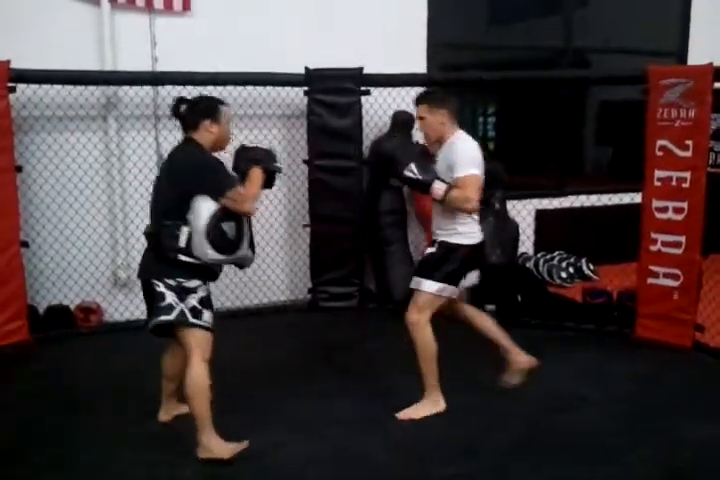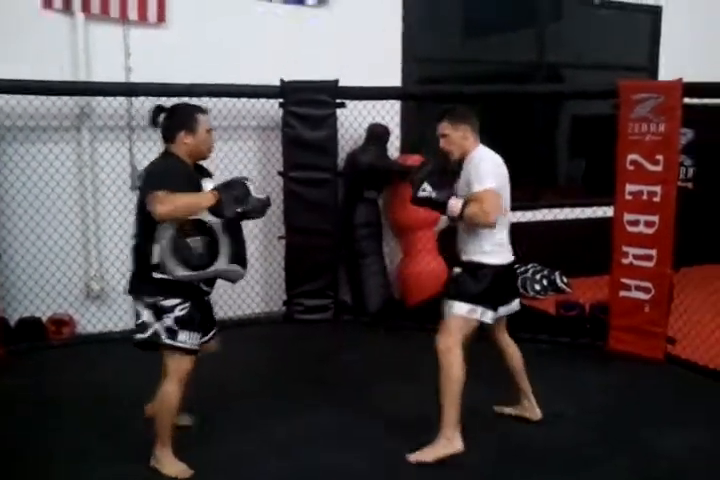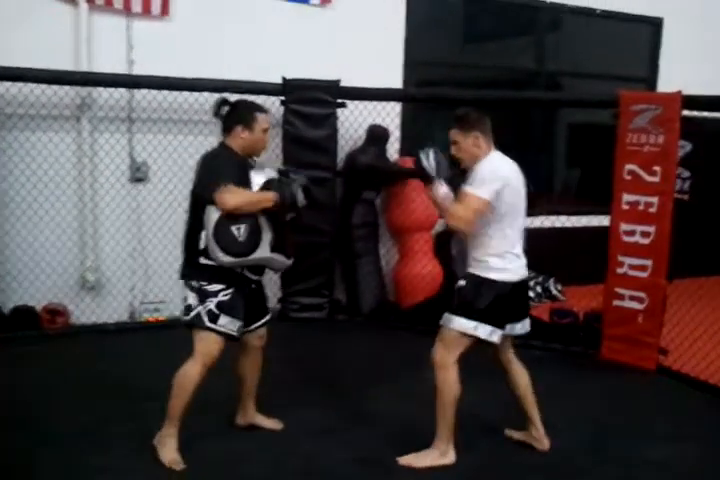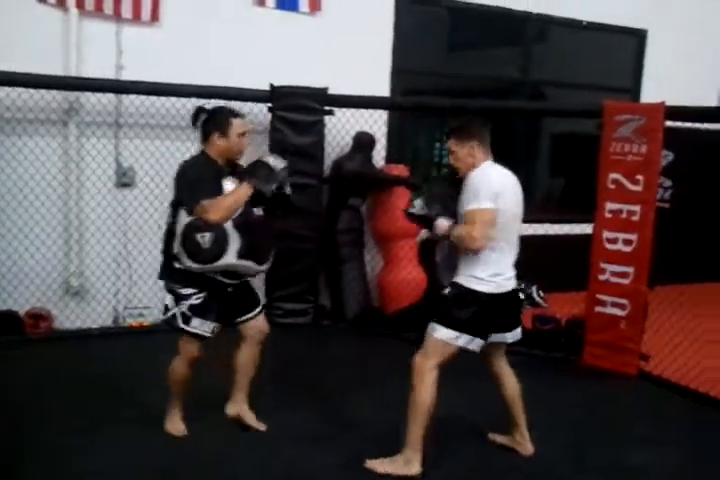
dt=0.5s
person 1, frame 1
left shoulder: (185, 157)
right shoulder: (200, 163)
left elbow: (211, 201)
right elbow: (245, 204)
left wrist: (241, 178)
right wrist: (258, 169)
left hip: (170, 265)
right hip: (177, 270)
left knee: (181, 340)
right knee: (198, 350)
left ankle: (169, 404)
right ankle: (208, 440)
person 1, frame 2
left shoulder: (193, 171)
right shoulder: (162, 171)
left elbow: (205, 218)
right elbow: (161, 208)
left wrist: (233, 197)
right wrist: (218, 195)
left hip: (188, 283)
right hip: (163, 286)
left knee: (202, 348)
right knee: (179, 368)
left ankle: (158, 406)
person 1, frame 3
left shoulder: (243, 164)
right shoulder: (217, 162)
left elbow: (252, 203)
right elbow: (230, 201)
left wrist: (279, 188)
right wrist: (277, 196)
left hip: (243, 271)
right hip: (211, 274)
left knee: (256, 341)
right knee: (206, 354)
left ankle: (247, 411)
right ankle: (168, 434)
person 1, frame 4
left shoulder: (234, 170)
right shoulder: (193, 171)
left elbow: (247, 211)
right elbow: (213, 213)
left wrist: (267, 185)
right wrist: (250, 184)
left hip: (232, 272)
right hip: (194, 277)
left knee: (257, 331)
right knee: (190, 351)
left ankle: (238, 404)
right ankle: (174, 410)
person 2, frame 1
left shoulder: (462, 148)
right shoulder: (448, 145)
left elbow: (470, 202)
left wrist: (431, 186)
right wrist: (425, 179)
left hip: (455, 244)
right hip: (452, 240)
left knee: (416, 316)
right knee: (458, 307)
left ankle: (432, 397)
right ankle: (517, 357)
person 2, frame 2
left shoulder: (480, 162)
right shoulder: (481, 160)
left elbow: (489, 215)
left wrist: (448, 203)
right wrist: (442, 192)
left hip: (483, 266)
right hip: (498, 263)
left knee: (448, 343)
right knee: (498, 333)
left ankle: (450, 437)
right ankle: (528, 404)
person 2, frame 3
left shoulder: (488, 170)
right shoulder: (504, 166)
left elbow: (461, 222)
left wrist: (439, 187)
right wrist: (449, 193)
left hip: (490, 281)
right hip: (513, 278)
left knee: (444, 356)
right knee: (506, 353)
left ankle: (443, 448)
right ankle: (536, 431)
person 2, frame 4
left shoulder: (479, 180)
right shoulder: (508, 178)
left elbow: (475, 239)
left wrist: (439, 222)
right wrist: (452, 220)
left hip: (474, 291)
right hip: (505, 289)
left knee: (424, 365)
right knee: (498, 361)
right ankle: (521, 436)
person 3, frame 1
left shoulder: (378, 143)
right shoulder: (403, 144)
left hip: (375, 199)
right hip: (390, 199)
left knee: (378, 246)
right knee: (395, 245)
left ankle: (385, 292)
right ankle: (401, 293)
person 3, frame 2
left shoulder: (354, 156)
right shoulder: (376, 156)
right elbow: (394, 170)
left hip: (350, 211)
right hip: (366, 211)
left knee: (355, 258)
right knee: (371, 257)
left ankle: (361, 305)
right ankle: (376, 305)
person 3, frame 3
left shoulder: (353, 156)
right shoulder: (375, 158)
right elbow: (394, 172)
right wrist: (420, 172)
left hip: (348, 210)
right hip: (363, 212)
left knee: (350, 258)
right knee: (366, 257)
left ankle: (356, 304)
right ankle: (371, 305)
person 3, frame 4
left shoulder: (340, 163)
right shoulder: (361, 165)
right elbow: (380, 179)
right wrist: (406, 181)
left hip: (334, 217)
right hip: (349, 219)
left knee: (336, 264)
right knee: (351, 263)
left ankle: (340, 310)
right ankle: (354, 310)
